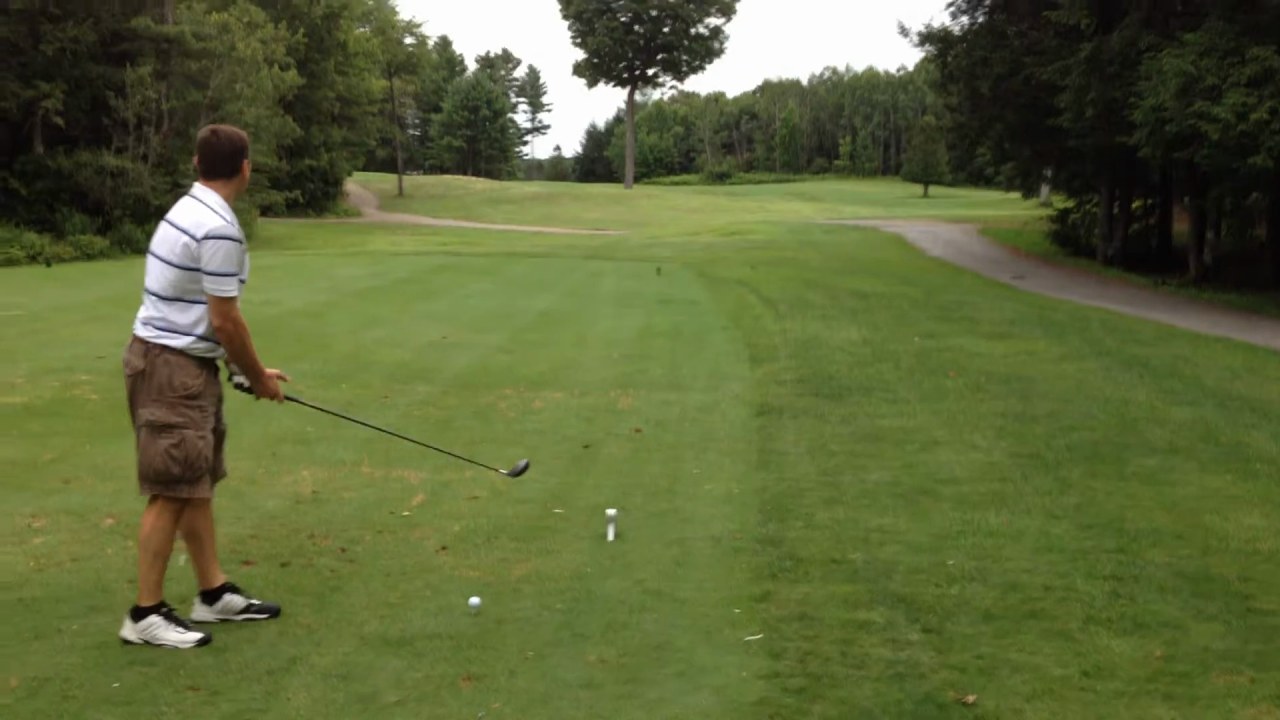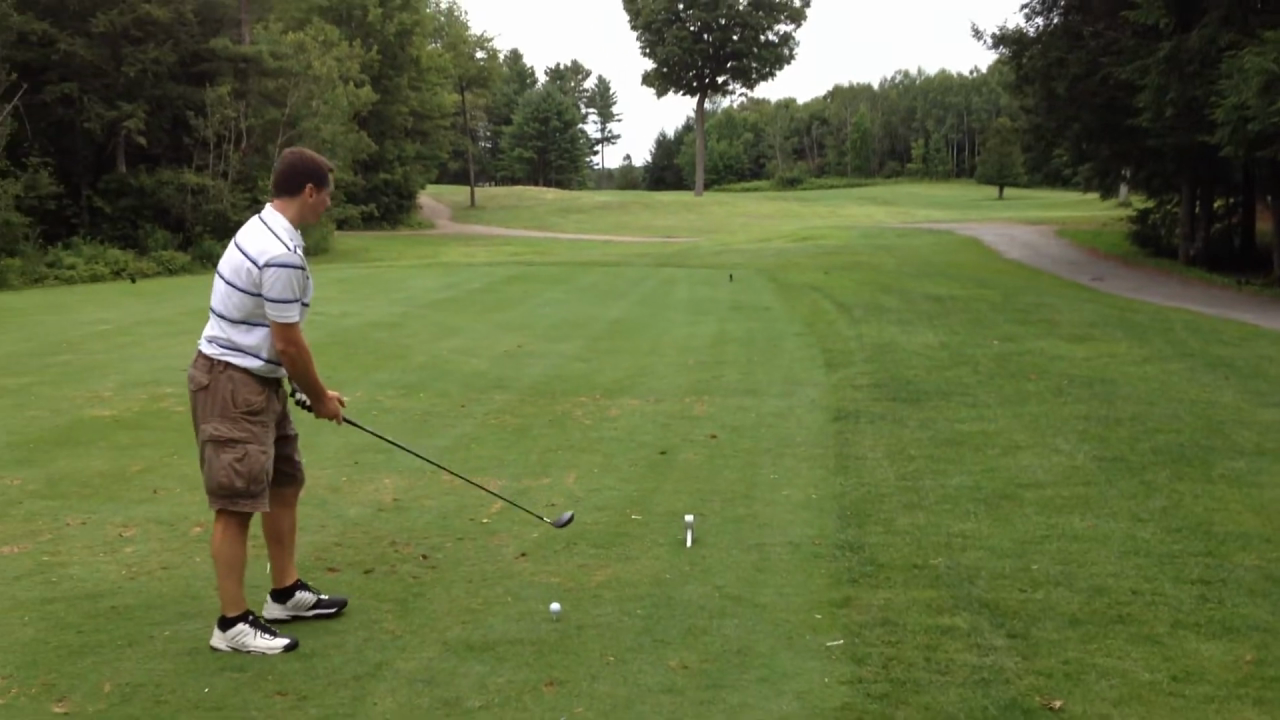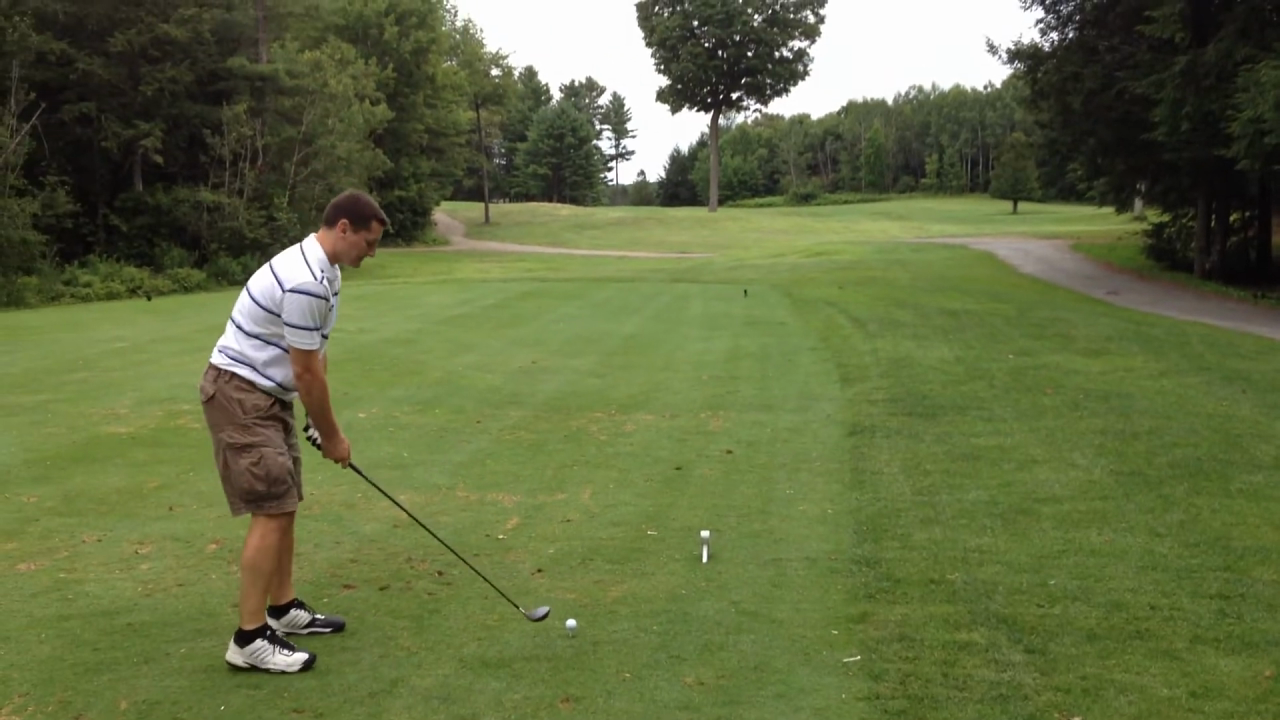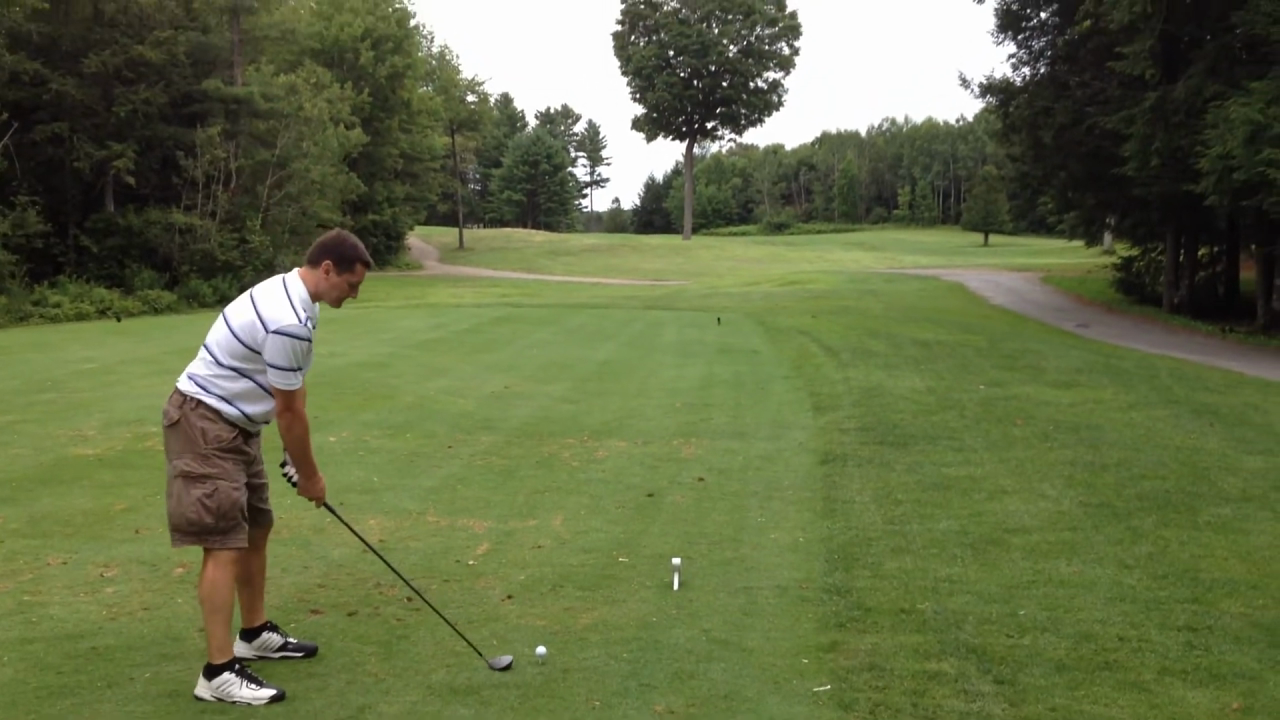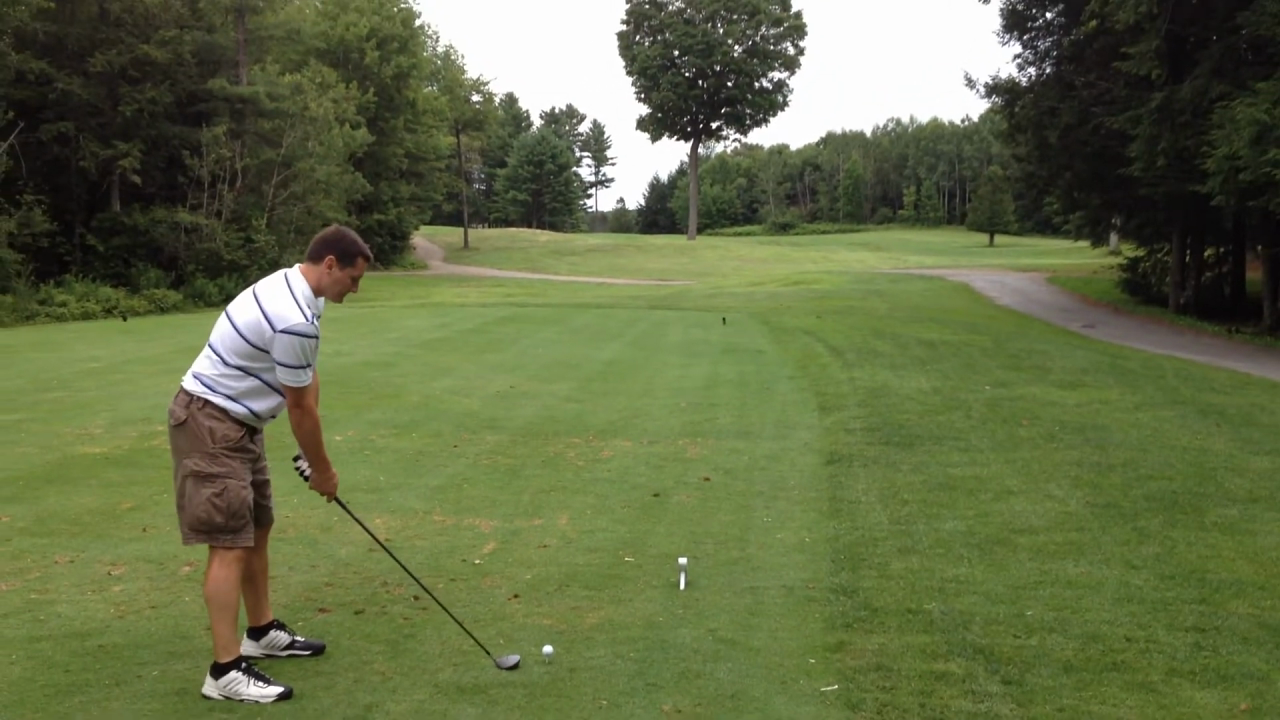
dt=0.4s
person 1, frame 1
left shoulder: (192, 209)
right shoulder: (217, 228)
right elbow: (225, 321)
left wrist: (247, 369)
right wrist: (258, 377)
left hip: (184, 361)
right hip: (172, 365)
left knee: (197, 486)
right knee: (172, 491)
left ankle: (214, 594)
right ankle: (146, 613)
person 1, frame 2
left shoulder: (267, 230)
right shoulder: (281, 255)
right elbow: (288, 345)
left wrist: (313, 390)
right wrist: (320, 398)
left hip: (255, 380)
right hip: (233, 382)
left knee: (283, 485)
right knee: (238, 502)
left ankle: (285, 593)
right ankle: (232, 623)
person 1, frame 3
left shoulder: (320, 267)
right shoulder: (306, 283)
left elbow: (312, 358)
right elbow: (306, 372)
left wrist: (324, 426)
right wrist: (331, 436)
left hip: (267, 393)
right hip: (240, 392)
left knee: (282, 507)
right knee: (273, 510)
left ankle: (283, 609)
right ankle: (250, 636)
person 1, frame 4
left shoulder: (290, 291)
right shoulder: (288, 323)
left elbow: (292, 394)
right elbow: (288, 411)
left wrist: (299, 461)
right wrist: (309, 474)
left hip: (232, 422)
right hip: (204, 421)
left knee: (255, 531)
right knee: (224, 544)
left ankle: (254, 634)
right ankle: (219, 672)
person 1, frame 5
left shoulder: (294, 286)
right shoulder: (294, 320)
left elbow: (307, 383)
right elbow: (299, 406)
left wrist: (312, 455)
right wrist: (322, 469)
left hip: (236, 420)
right hip: (210, 422)
left knee: (255, 530)
right knee: (231, 543)
left ankle: (262, 631)
right ankle: (226, 669)
